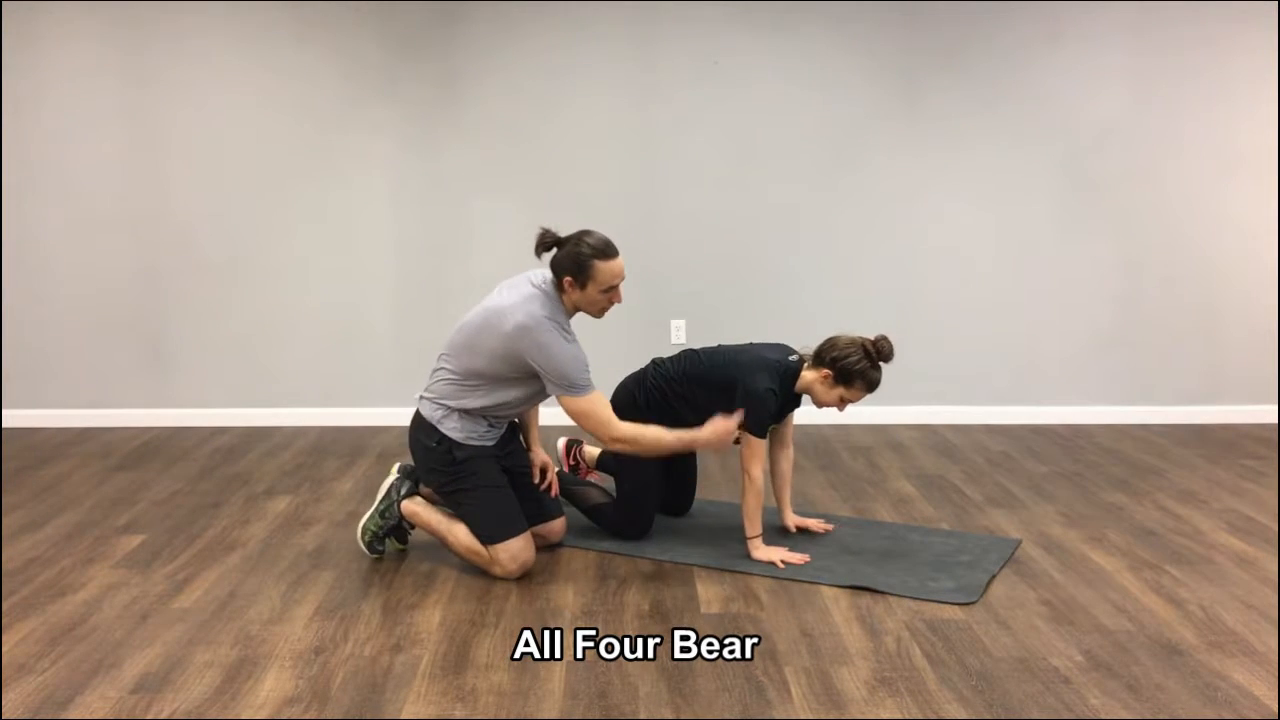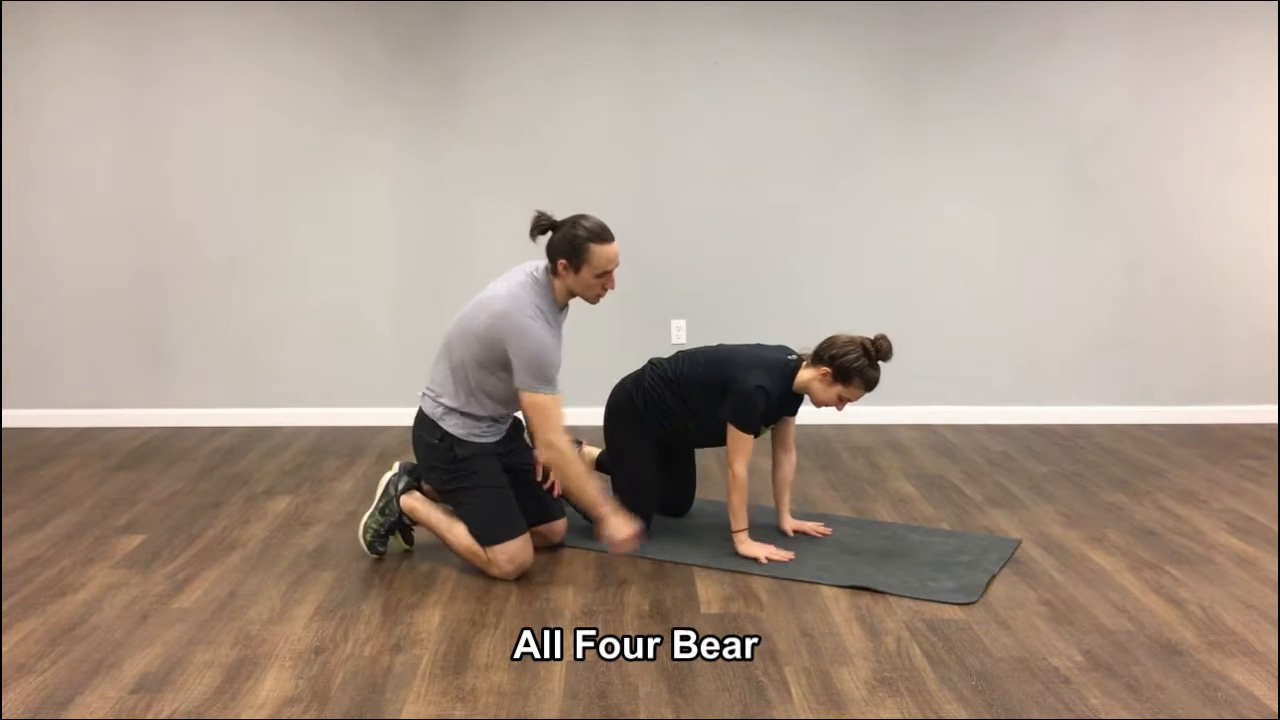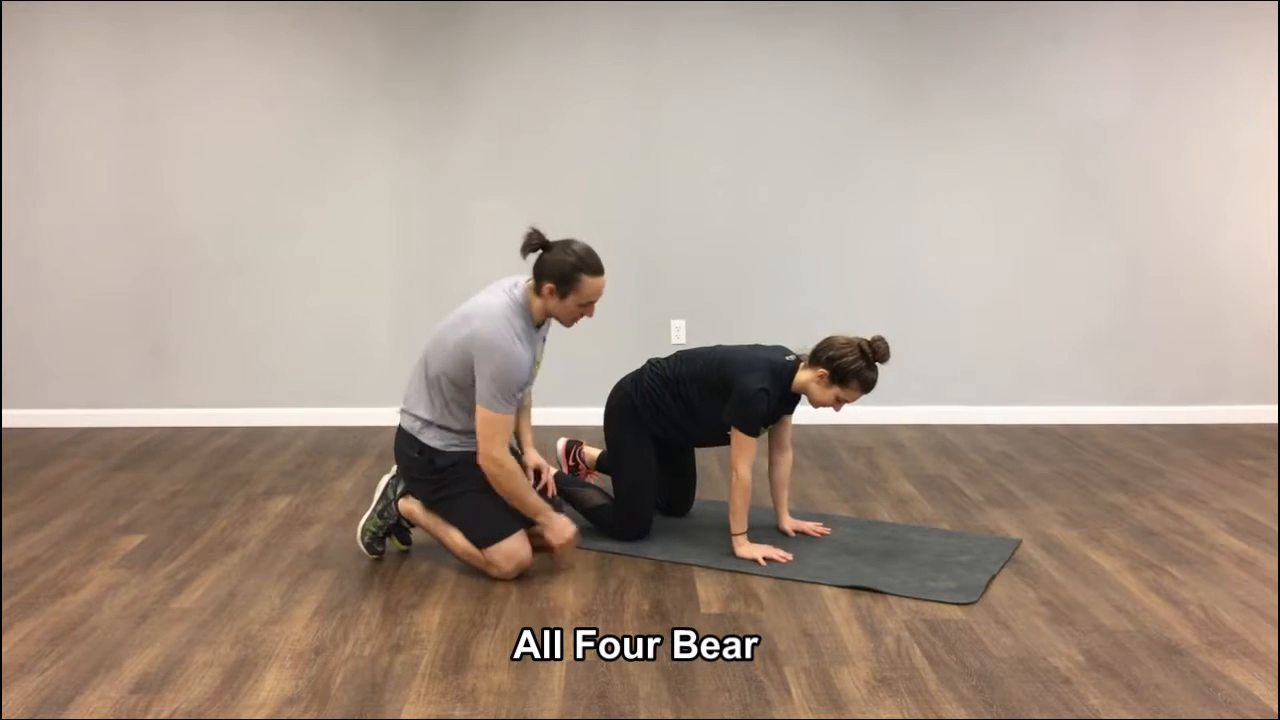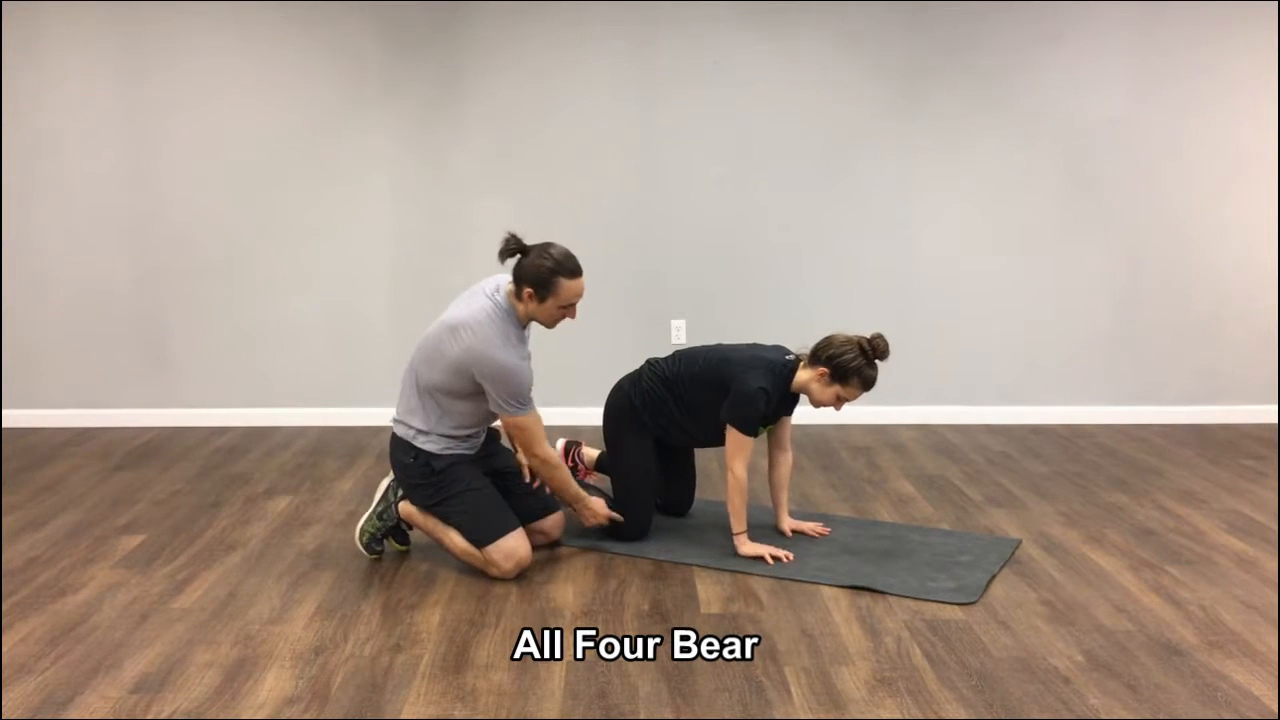
dt=0.4s
person 1, frame 1
left shoulder: (539, 285)
right shoulder: (547, 334)
right elbow: (614, 435)
left wrist: (533, 446)
right wrist: (701, 438)
left hip: (492, 428)
right hip: (450, 438)
left knee: (551, 530)
right knee: (514, 560)
left ankle: (429, 486)
right ankle: (406, 505)
person 1, frame 2
left shoulder: (535, 283)
right shoulder: (528, 323)
right elbow: (554, 442)
left wrist: (539, 448)
right wrist: (607, 515)
left hip: (499, 428)
right hip: (453, 435)
left knee: (552, 531)
right knee: (511, 561)
left ankle: (434, 485)
right ankle: (406, 501)
person 1, frame 3
left shoulder: (529, 299)
right shoulder: (504, 342)
right elbow: (492, 458)
left wrist: (527, 447)
right wrist: (547, 518)
left hip: (477, 435)
right hip: (435, 448)
left knee: (548, 531)
right knee: (510, 560)
left ankle: (431, 495)
right ankle: (405, 505)
person 1, frame 4
left shoulder: (502, 290)
right shoulder: (499, 353)
right elbow: (538, 452)
left wrist: (519, 447)
right wrist: (583, 504)
left hip: (472, 439)
right hip: (430, 454)
left knee: (548, 527)
right knee: (511, 558)
left ankle: (429, 502)
right ankle: (404, 507)
person 2, frame 1
left shoulder: (793, 372)
right shoulder: (763, 386)
left elbow: (782, 447)
right elbow: (753, 471)
left wrist: (787, 512)
right wrist: (756, 544)
left hip: (668, 413)
right hip: (637, 408)
left knee: (677, 505)
right knee: (632, 525)
left ankle: (581, 455)
person 2, frame 2
left shoulder: (792, 375)
right shoulder: (758, 385)
left elbow: (785, 452)
right elbow: (737, 468)
left wrist: (785, 517)
right wrist: (742, 540)
left hip: (668, 418)
right hip: (634, 410)
left knee: (676, 506)
left ankle: (586, 455)
right ankle: (552, 479)
person 2, frame 3
left shoulder: (789, 375)
right shoulder: (757, 386)
left elbow: (781, 451)
right elbow: (741, 470)
left wrist: (784, 517)
right wrist: (741, 542)
left hip: (667, 417)
right hip: (634, 410)
left knee: (677, 505)
right knee: (632, 526)
left ankle: (583, 456)
right ankle: (550, 480)
person 2, frame 4
left shoulder: (789, 374)
right shoulder: (756, 385)
left elbow: (781, 452)
right elbow: (735, 468)
left wrist: (783, 517)
right wrist: (742, 540)
left hip: (666, 416)
right hip: (633, 410)
left knee: (677, 505)
right knee: (632, 526)
left ankle: (583, 457)
